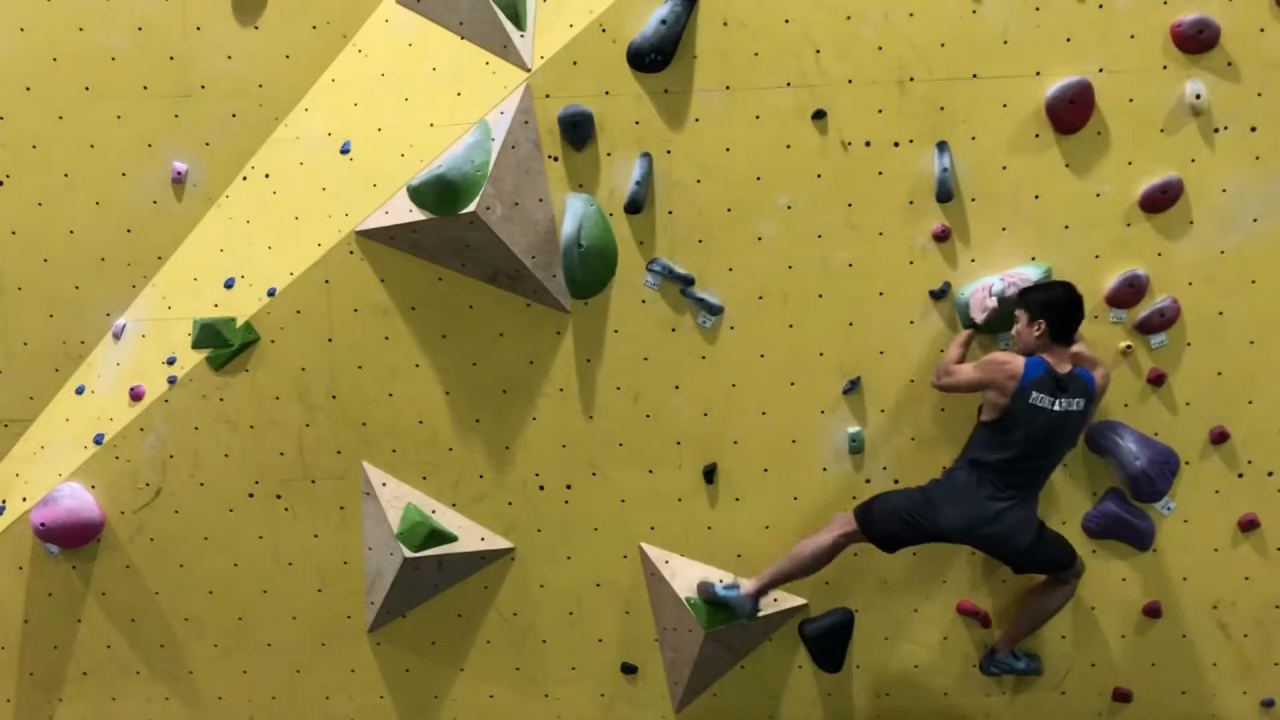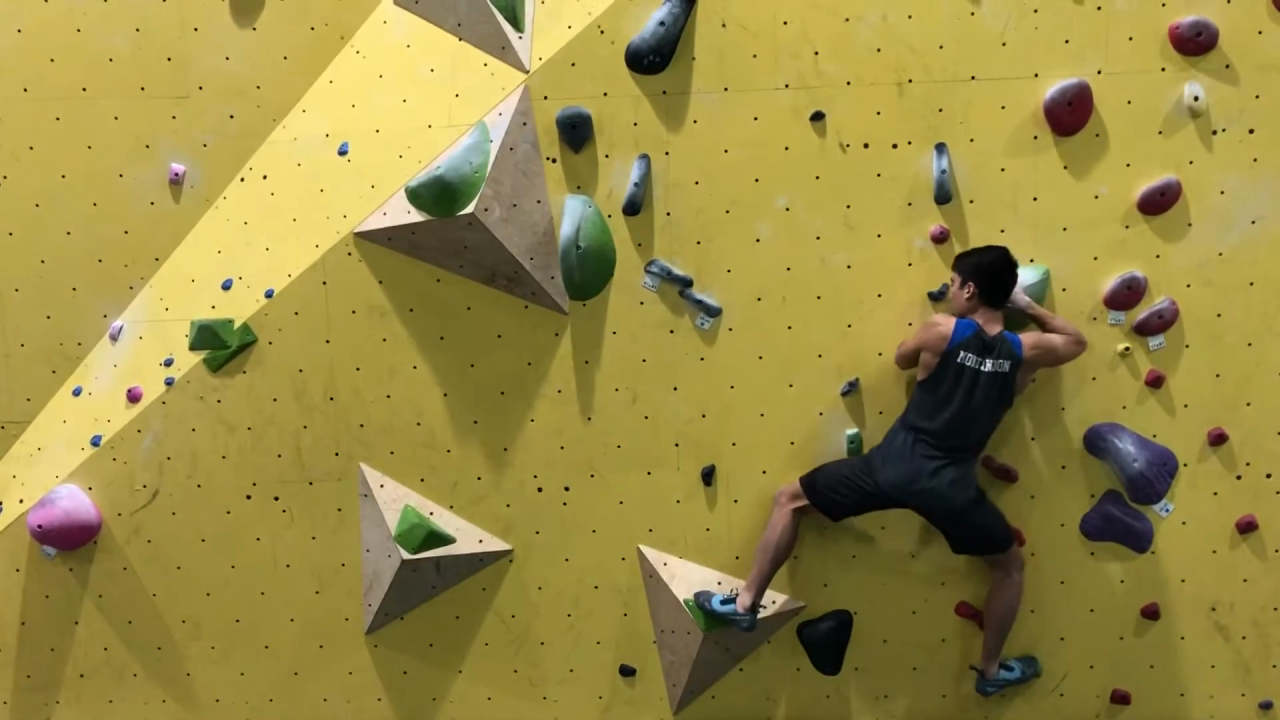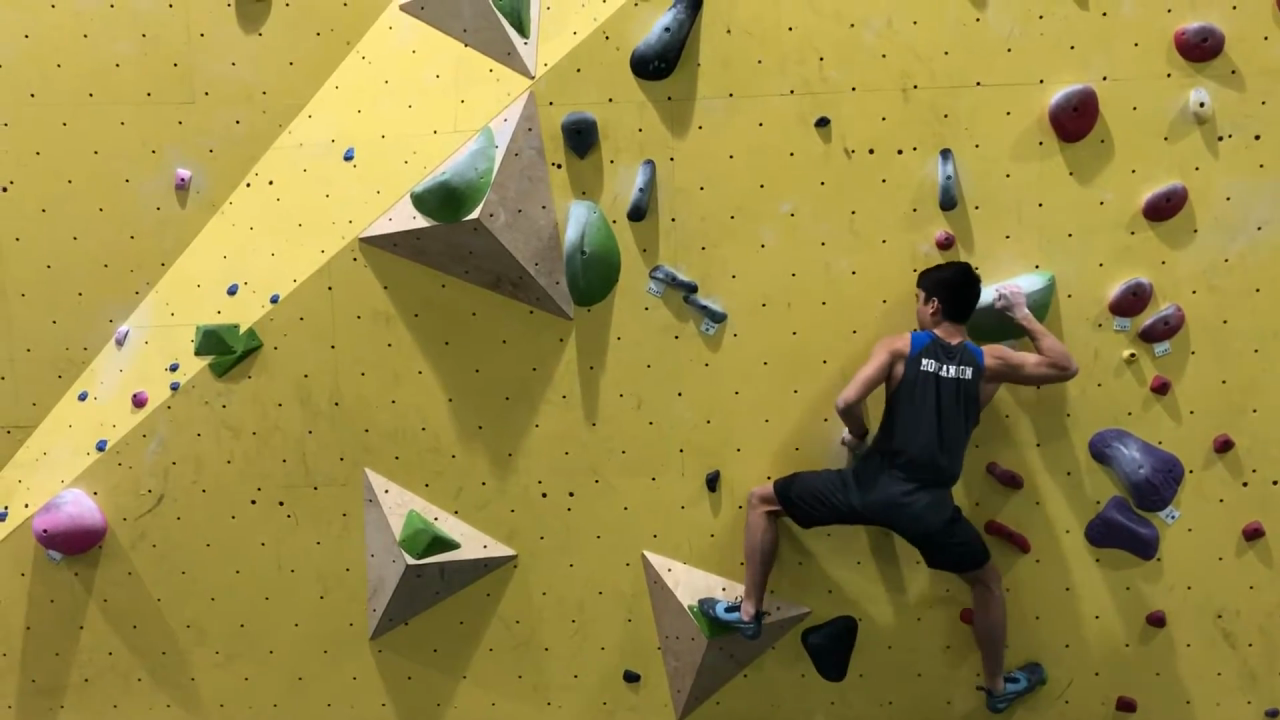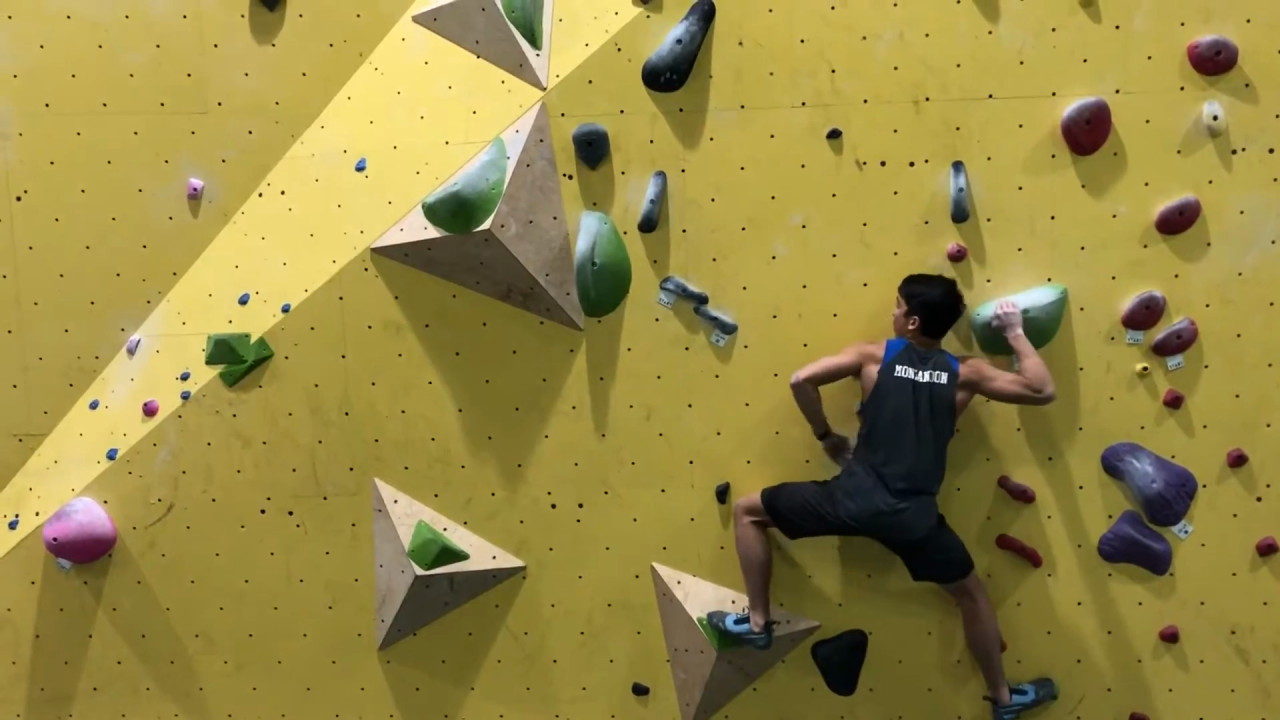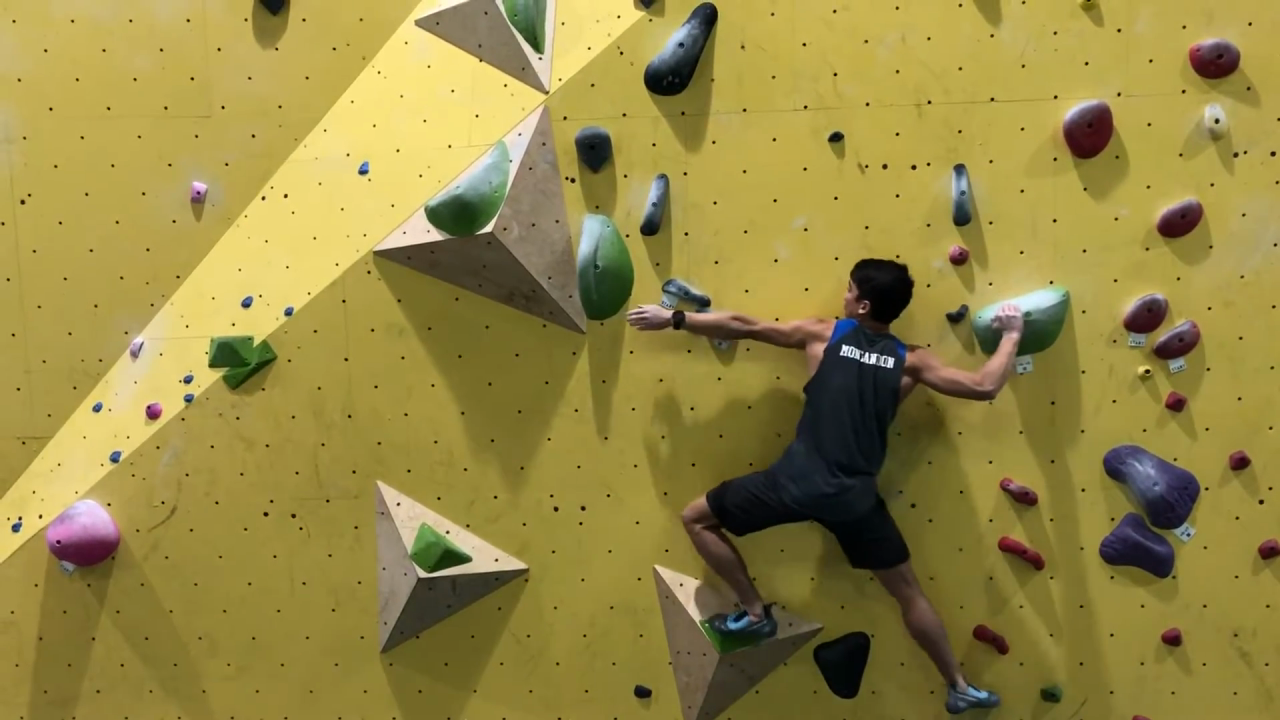
dt=0.7s
person 1, frame 1
left shoulder: (1008, 369)
right shoulder: (1094, 382)
left elbow: (943, 377)
right elbow: (1076, 347)
left wrist: (972, 325)
right wrist: (1036, 300)
left hip: (955, 501)
right hip: (1011, 522)
left knee: (843, 527)
right knee: (1069, 573)
left ankle: (750, 592)
right ankle: (1003, 652)
person 1, frame 2
left shoulder: (941, 330)
right shoulder: (1026, 351)
left elbow: (902, 359)
right elbow: (1076, 341)
right wrist: (1027, 304)
left hip: (894, 465)
right hip: (951, 485)
left knee: (788, 499)
right knee: (1011, 566)
left ankle: (745, 602)
right ankle: (991, 669)
person 1, frame 3
left shoulder: (901, 347)
right shoulder: (990, 362)
left elbow: (847, 402)
right elbow: (1065, 367)
left wrist: (859, 437)
right wrist: (1024, 316)
left hip: (873, 484)
right hip: (929, 505)
left knee: (761, 500)
right knee: (988, 581)
left ankle: (748, 610)
right ankle: (997, 685)
person 1, frame 4
left shoulder: (874, 355)
right shoulder: (965, 373)
left elbow: (803, 379)
right elbow: (1042, 390)
left wrist: (827, 435)
right wrist: (1015, 333)
left hip: (854, 498)
right hip: (913, 514)
left knee: (747, 511)
right knee: (973, 597)
left ankle: (756, 621)
person 1, frame 5
left shoulder: (822, 333)
right shoulder: (911, 361)
left elbow: (742, 326)
right elbow: (984, 387)
left wrist: (672, 318)
right wrist: (1011, 336)
left hip: (796, 481)
right hip: (855, 496)
left knee: (696, 518)
right knee: (909, 591)
left ankle: (754, 613)
right ankle: (958, 687)
